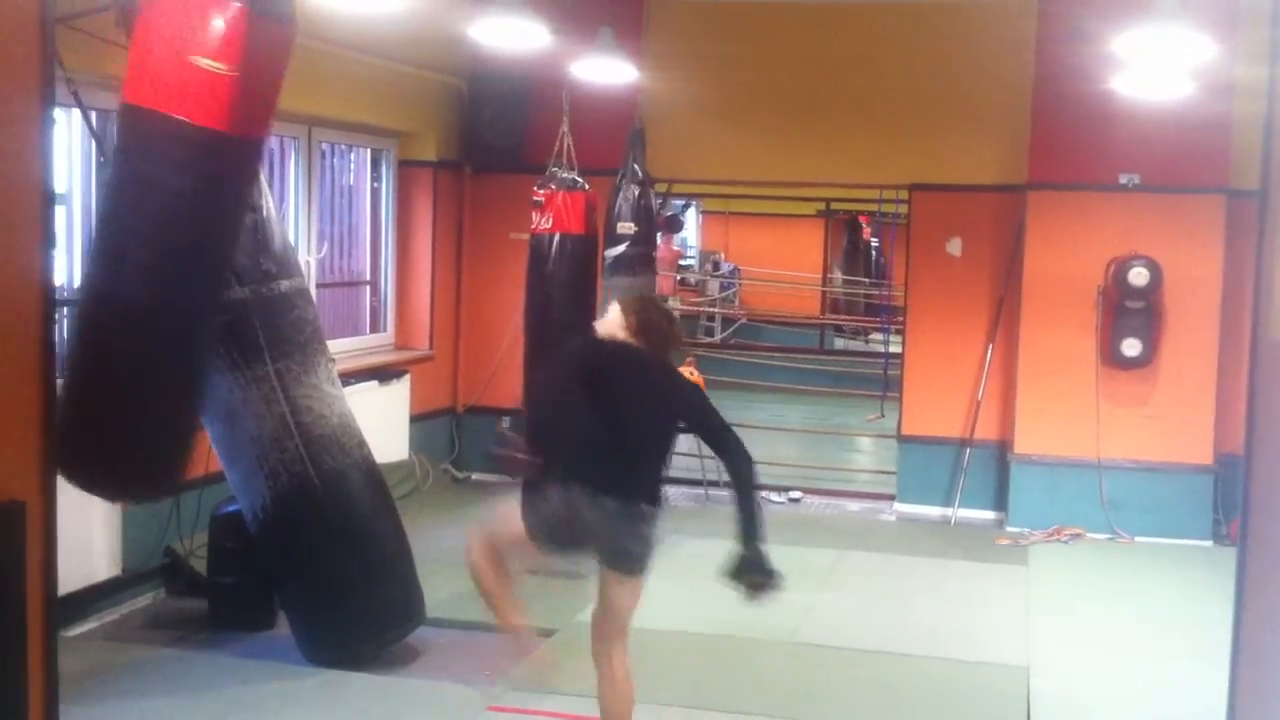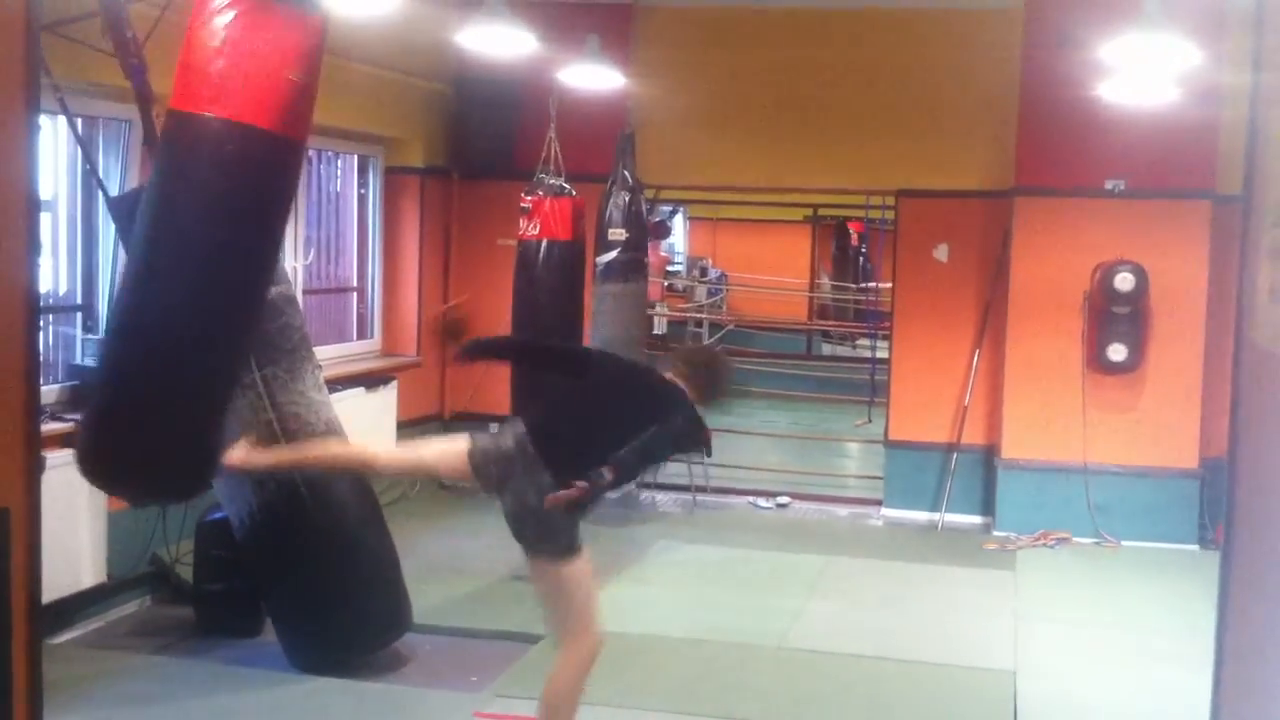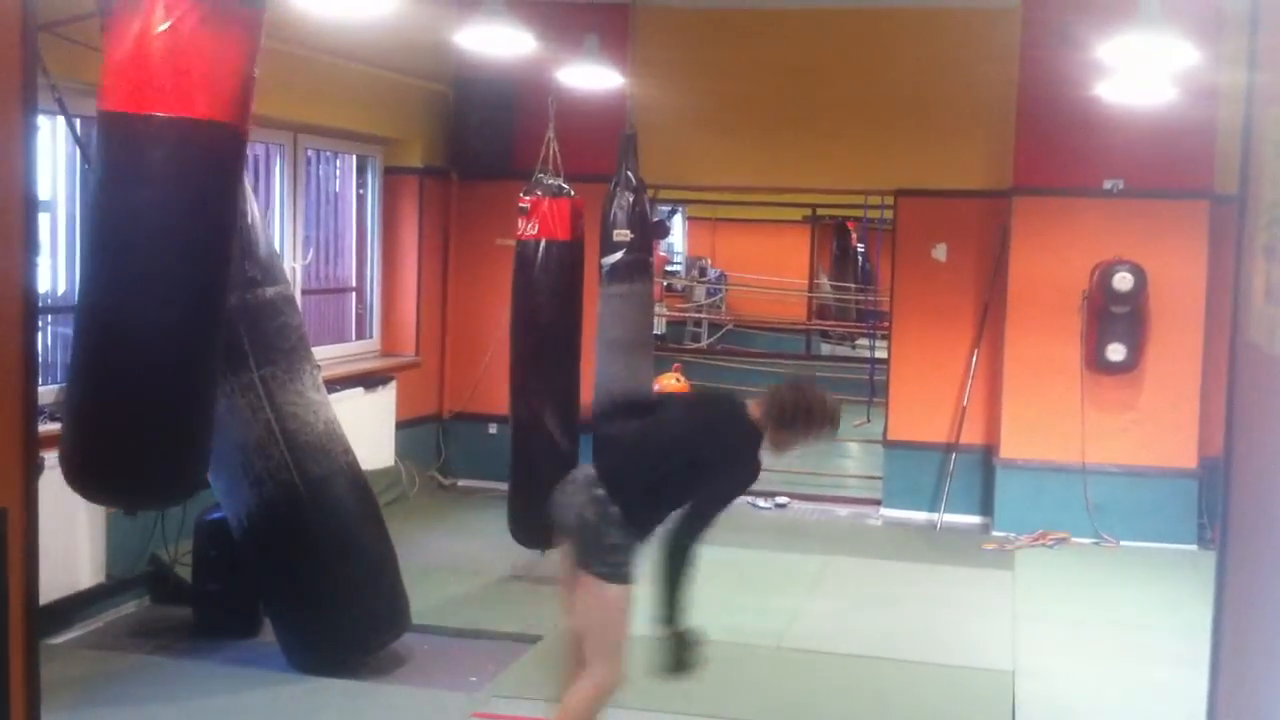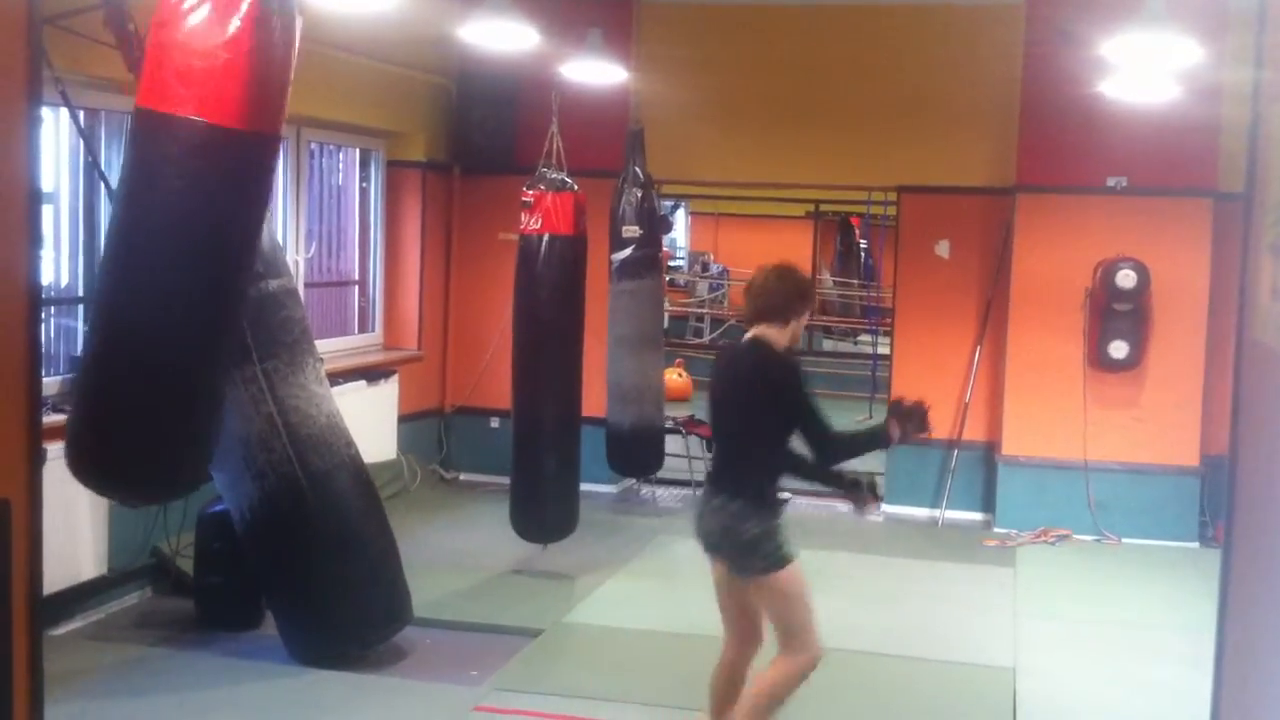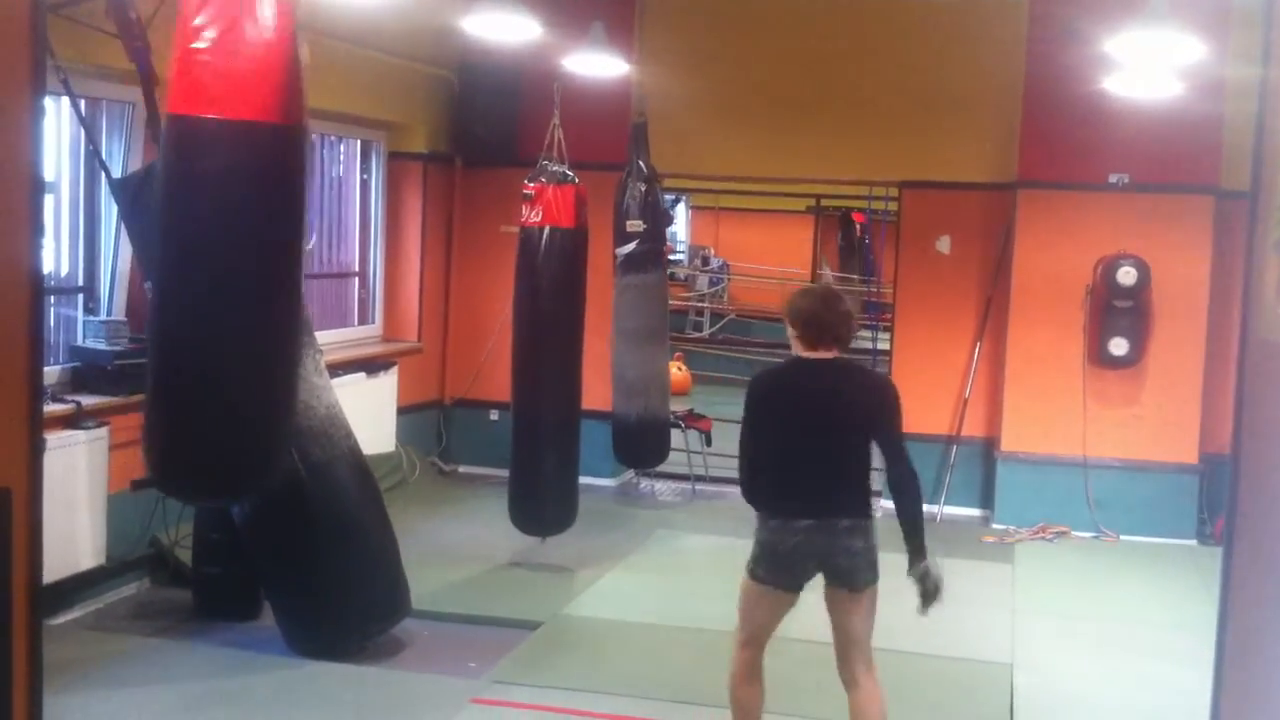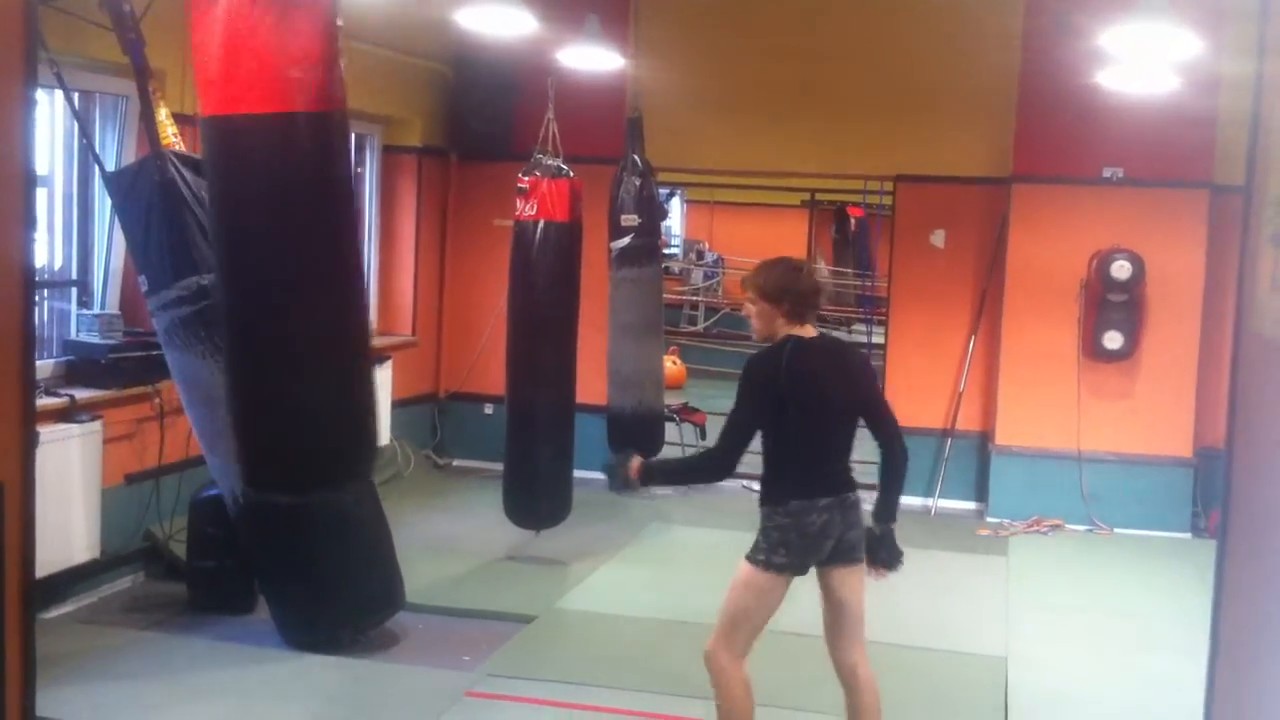
dt=0.3s
person 1, frame 1
left shoulder: (597, 352)
right shoulder: (682, 389)
left elbow: (544, 392)
right elbow: (738, 462)
right wrist: (751, 547)
left hip: (574, 501)
right hip: (633, 524)
left knee: (484, 544)
right knee: (610, 647)
left ankle: (516, 635)
person 1, frame 2
left shoulder: (617, 366)
right shoulder: (686, 422)
left elbow: (538, 353)
right elbow: (651, 447)
left wrist: (467, 347)
right wrist: (598, 483)
left hip: (511, 448)
right hip: (544, 497)
left knee: (384, 459)
right knee: (584, 640)
left ankle: (261, 458)
person 1, frame 3
left shoulder: (709, 402)
right shoulder: (739, 461)
left elbow: (614, 410)
right elbow: (684, 538)
right wrist: (672, 622)
right hip: (607, 528)
left knee: (584, 628)
right knee: (603, 673)
person 1, frame 4
left shoulder: (734, 359)
right shoulder: (777, 366)
right elbow: (825, 450)
left wrist: (839, 482)
right wrist: (893, 431)
left hip: (718, 511)
right hip: (747, 520)
left knee: (741, 643)
right knee: (802, 652)
person 1, frame 5
left shoulder: (767, 387)
right shoulder: (875, 388)
left elbow: (751, 479)
right elbow: (900, 475)
right wrist: (919, 557)
left hip: (785, 534)
right hip: (851, 536)
left knee: (748, 648)
right knee: (859, 672)
person 1, frame 6
left shoulder: (767, 367)
right shoulder: (853, 362)
left elbow: (721, 463)
right elbow: (894, 447)
left wrist: (642, 471)
right wrist: (884, 521)
left hip: (789, 520)
right hip: (844, 516)
left knee: (724, 654)
right knee: (851, 657)
